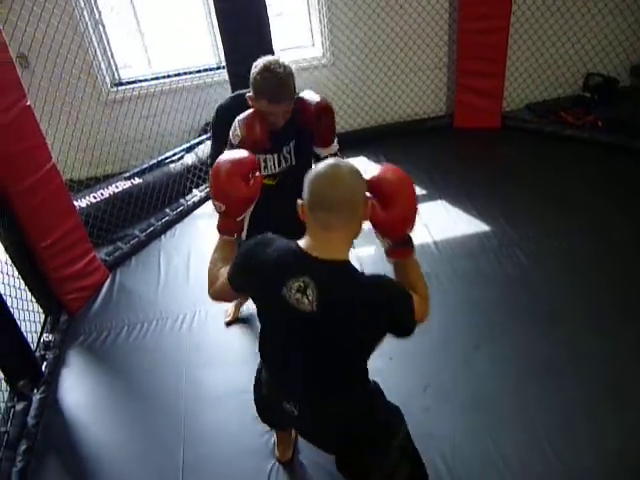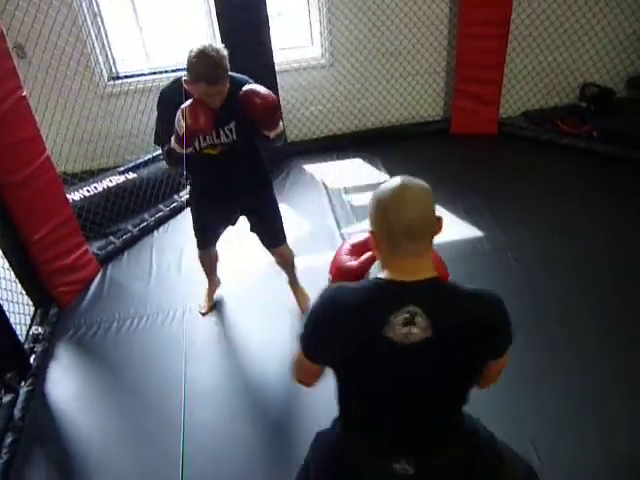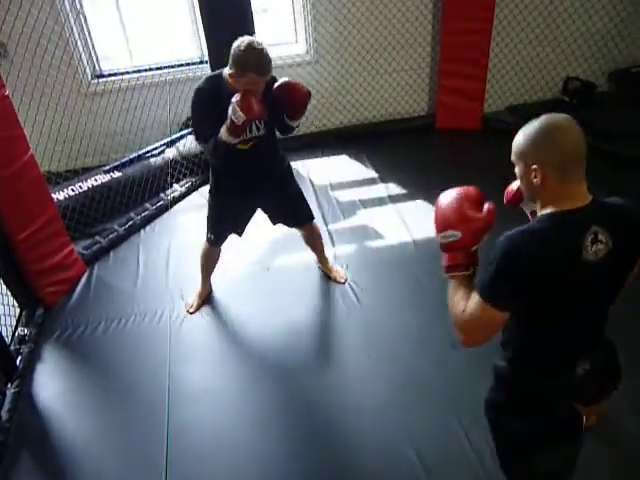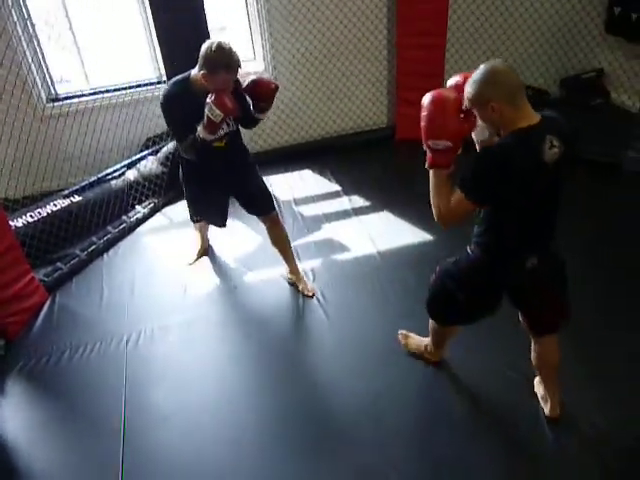
dt=0.5s
person 1, frame 1
left shoulder: (262, 255)
right shoulder: (377, 297)
left elbow: (219, 290)
right elbow: (419, 311)
left wrist: (228, 218)
right wrist: (401, 244)
left hip: (275, 394)
right hip: (345, 413)
left ankle: (284, 446)
person 1, frame 2
left shoulder: (338, 306)
right shoulder: (484, 311)
left elbow: (304, 376)
right elbow: (487, 378)
left hip: (358, 454)
right hip: (449, 455)
person 1, frame 3
left shoulder: (520, 250)
left elbow: (472, 332)
left wrist: (456, 257)
left hip: (531, 381)
right hip: (590, 356)
right knee: (587, 382)
right ankle: (588, 414)
person 1, frame 4
left shoulder: (496, 160)
right shoulder: (556, 129)
left elbow: (445, 215)
left wrist: (439, 154)
right wrist: (479, 133)
left hip: (491, 263)
right hip: (540, 256)
left knee: (446, 300)
right knee: (543, 330)
left ankle: (433, 349)
right ankle: (551, 397)
person 2, frame 1
left shoulder: (304, 118)
right shoulder: (228, 112)
left wrist: (326, 135)
right wrist: (235, 146)
left hip: (298, 206)
right hip: (255, 211)
right ankle: (242, 297)
person 2, frame 2
left shoulder: (244, 89)
right shoulder: (171, 97)
left elbow: (275, 140)
right elbow: (172, 159)
left wrist: (272, 123)
right wrist: (181, 136)
left hip: (253, 180)
right hip: (207, 186)
left knee: (278, 246)
right knee: (205, 246)
left ankle: (294, 283)
right ankle: (213, 284)
person 2, frame 3
left shoulder: (268, 84)
right shoulder: (206, 93)
left elbow: (285, 128)
right elbow: (212, 152)
left wrist: (295, 113)
right wrist: (232, 126)
left hip: (273, 170)
right hip: (230, 179)
left knee: (306, 223)
right knee: (213, 240)
left ankle: (324, 262)
right ankle: (204, 287)
person 2, frame 4
left shoulder: (230, 85)
right shoulder: (174, 96)
left elbow: (247, 122)
right elbow: (188, 151)
left wrist: (262, 106)
right wrist: (209, 124)
left hip: (237, 164)
right hip: (199, 172)
left knee: (270, 216)
right knee: (200, 218)
left ankle: (294, 272)
right ankle: (203, 244)
